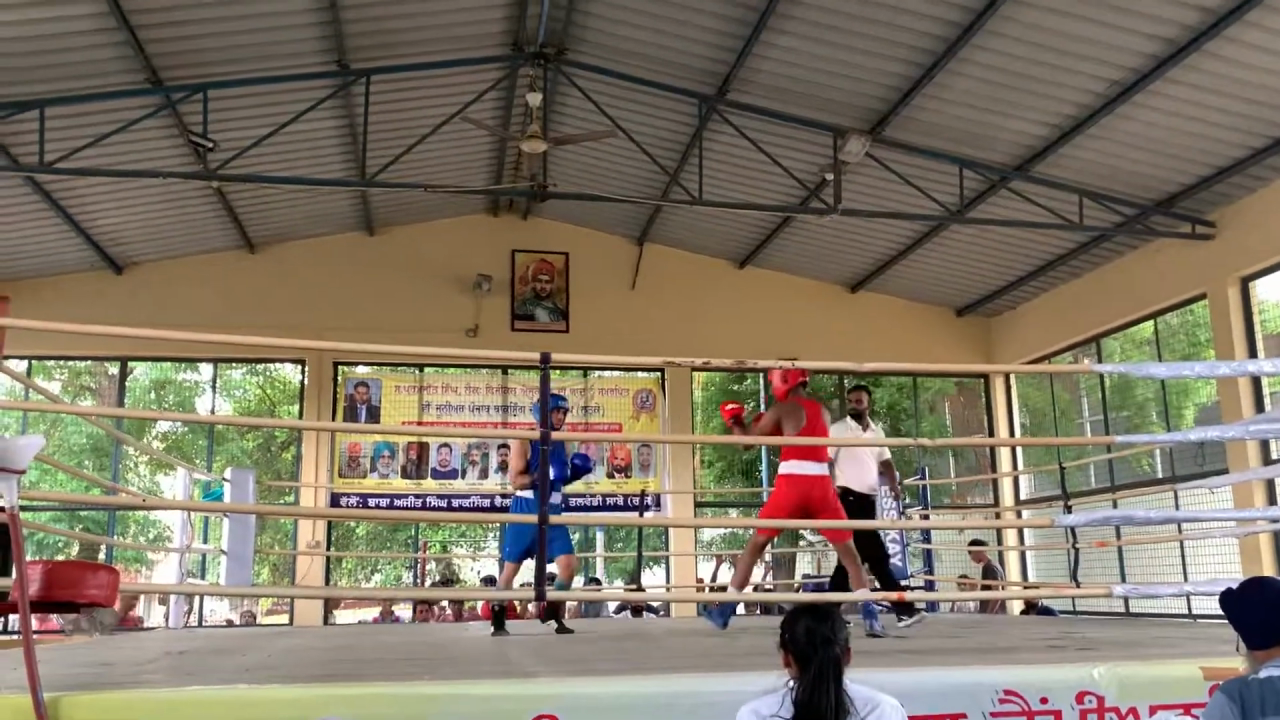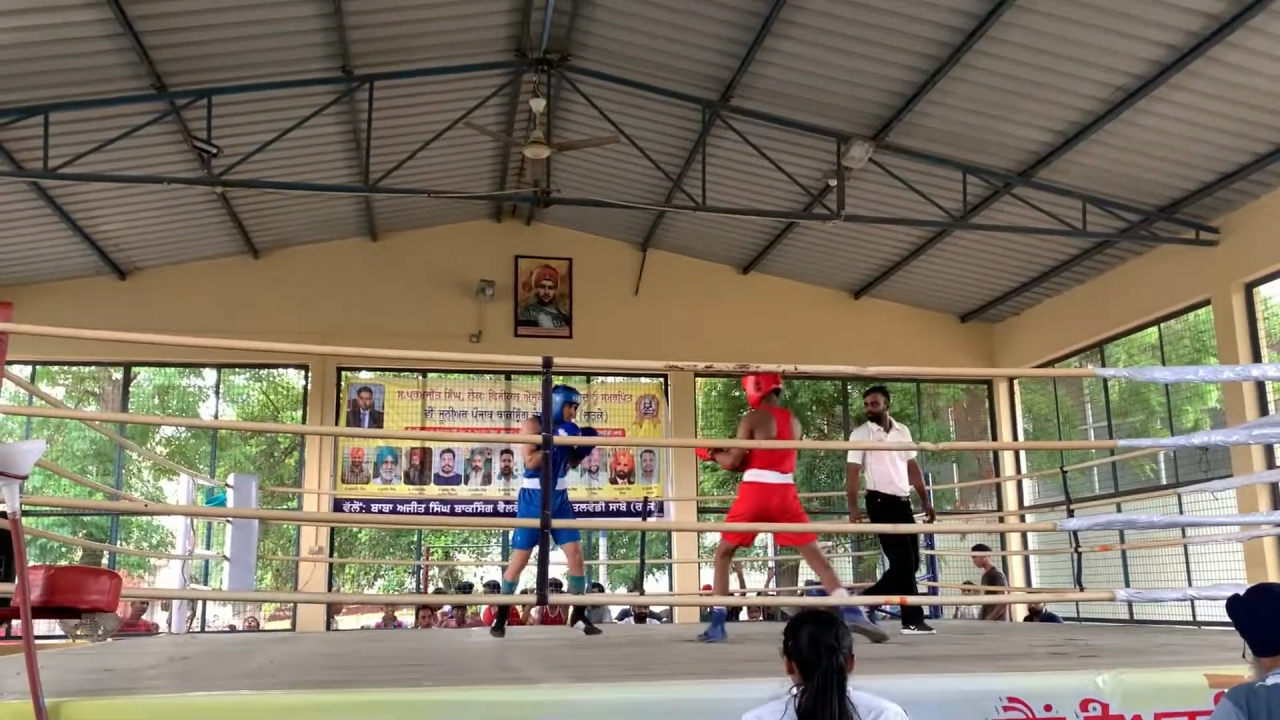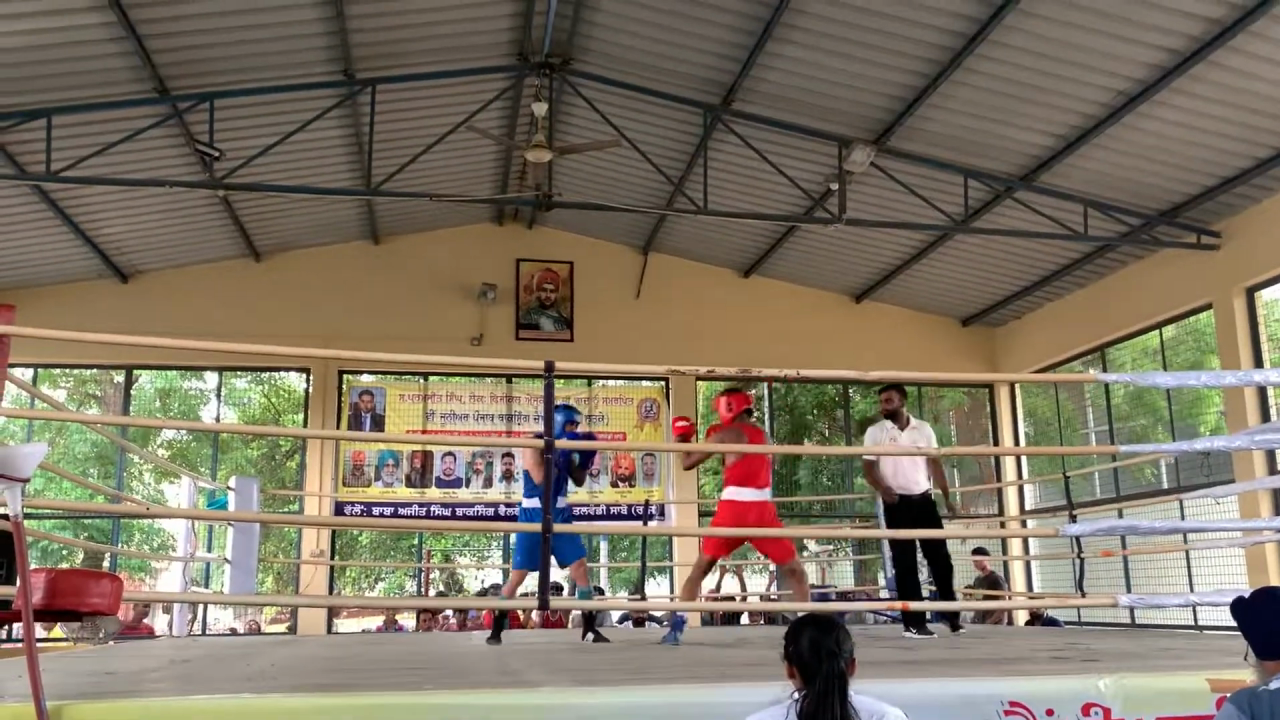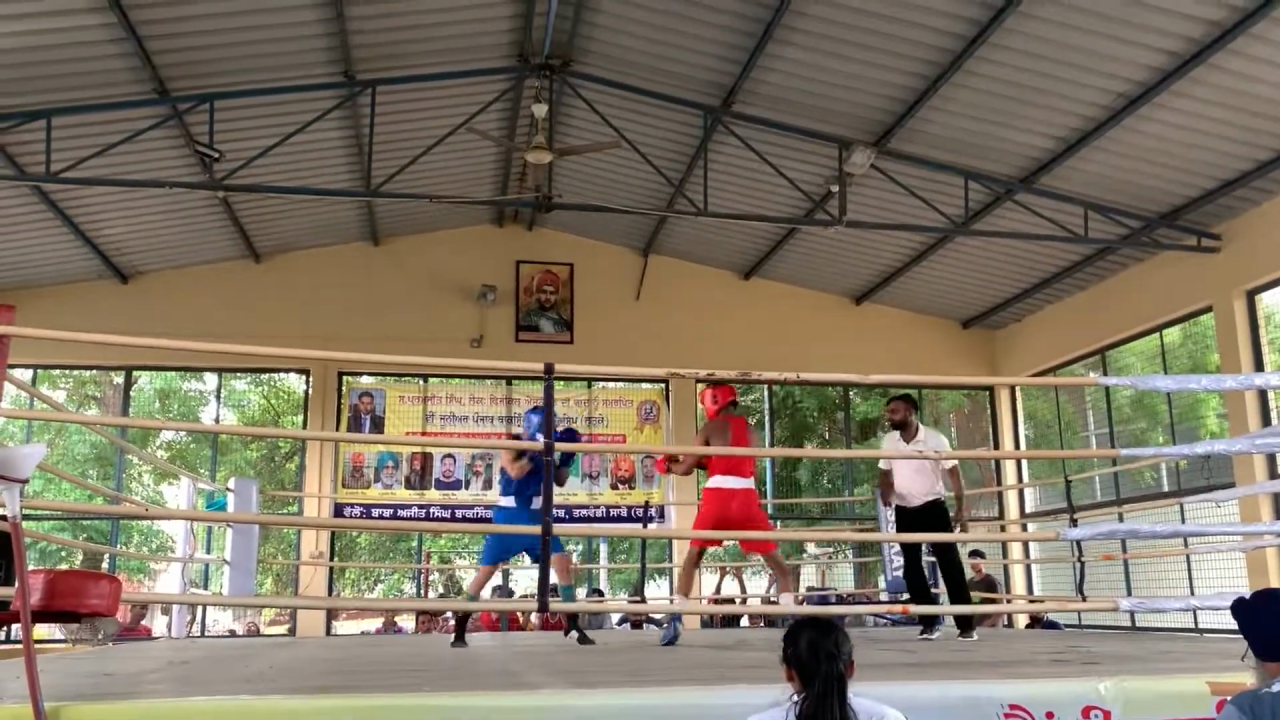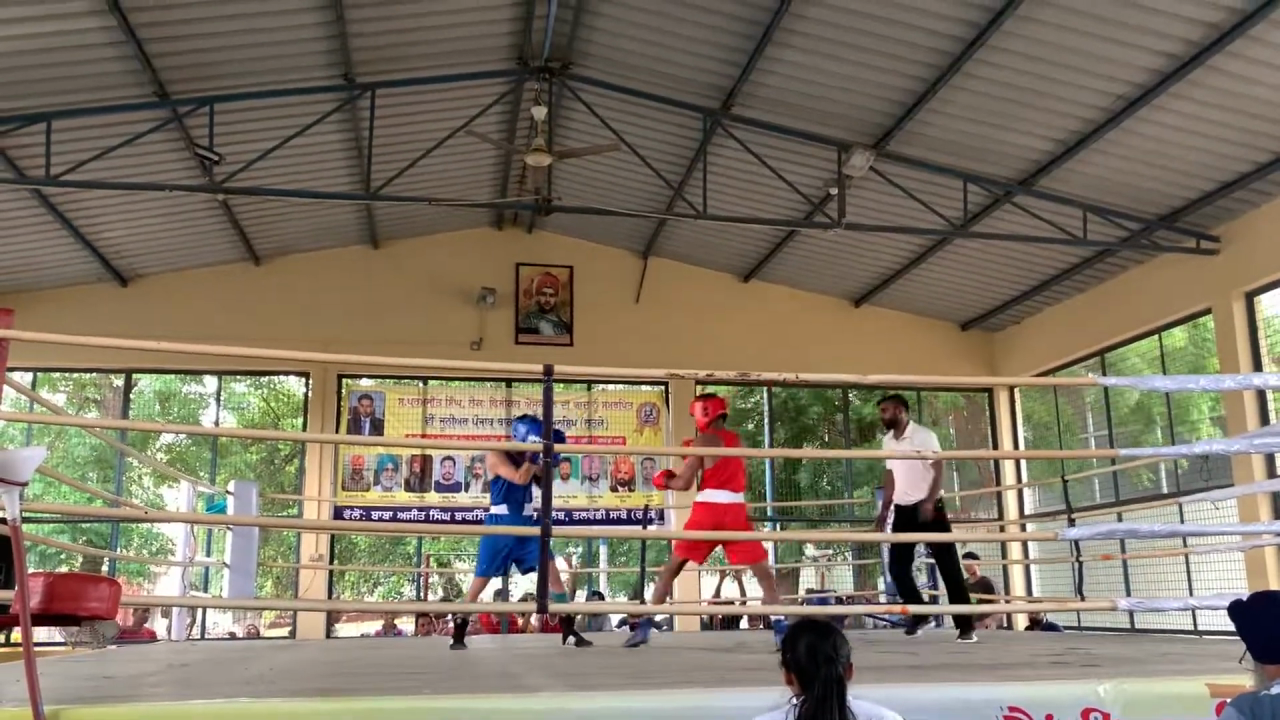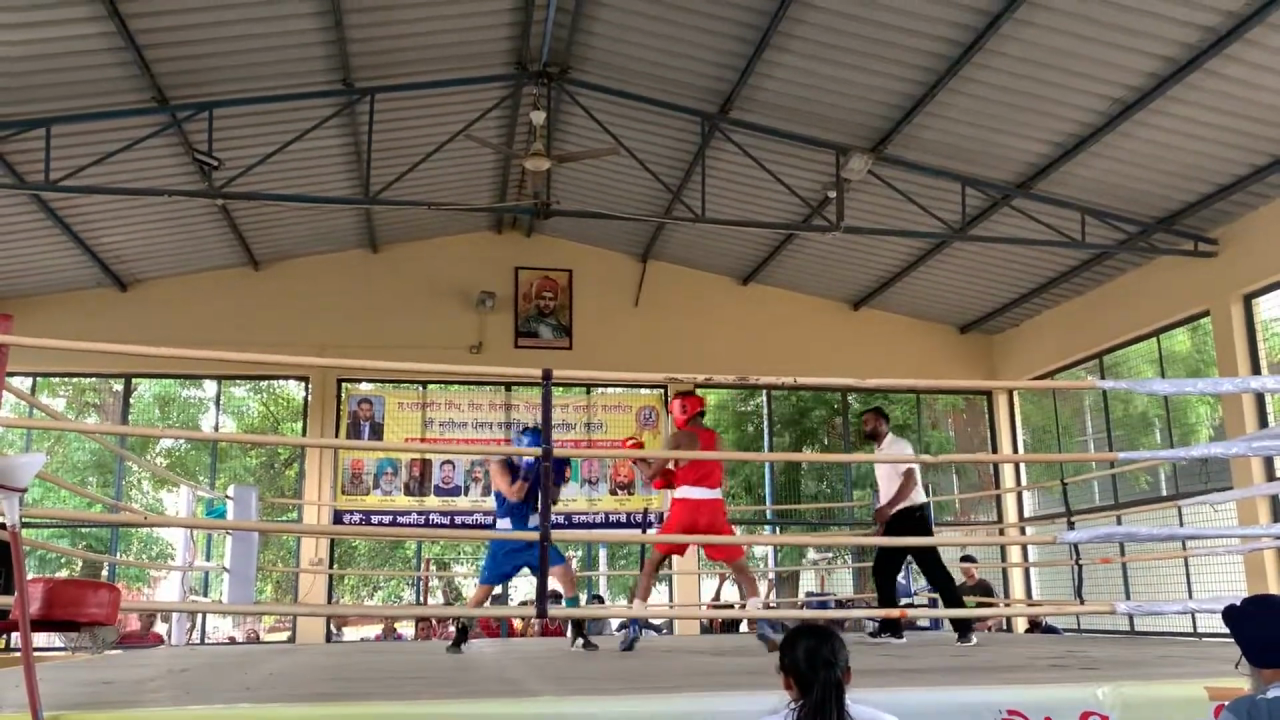
dt=0.2s
person 1, frame 1
left shoulder: (782, 408)
right shoulder: (822, 410)
left elbow: (749, 439)
left wrist: (733, 422)
left hip: (791, 485)
right hip: (821, 485)
left knee: (754, 547)
right knee: (848, 553)
left ankle: (724, 610)
right ankle: (870, 617)
person 1, frame 2
left shoulder: (753, 417)
right shoulder: (794, 422)
left elbow: (734, 462)
left wrist: (714, 453)
left hip: (753, 492)
right hip: (784, 494)
left knee: (723, 555)
right knee: (816, 558)
left ankle: (718, 623)
right ankle: (852, 614)
person 1, frame 3
left shoulder: (725, 434)
right shoulder: (764, 437)
left elbow: (687, 463)
left wrist: (682, 438)
left hip: (732, 510)
right hip: (762, 511)
left knee: (701, 569)
right knee: (796, 573)
left ankle: (676, 627)
person 1, frame 4
left shoulder: (710, 428)
right shoulder: (750, 430)
left elbow: (685, 468)
left wrist: (667, 464)
left hip: (716, 498)
right hip: (745, 500)
left knee: (692, 560)
right knee: (779, 565)
left ankle: (675, 622)
person 1, frame 5
left shoulder: (703, 441)
right shoulder: (739, 441)
left elbow: (683, 483)
left wrist: (665, 480)
left hip: (706, 512)
right hip: (735, 513)
left knee: (671, 569)
right knee: (765, 575)
left ankle: (644, 626)
right ankle: (781, 631)
person 1, frame 6
left shoulder: (678, 437)
right shoulder: (716, 439)
left elbow: (651, 474)
left wrist: (636, 455)
left hip: (685, 508)
right hip: (714, 511)
left knee: (651, 565)
right knee: (742, 571)
left ankle: (634, 626)
right ankle: (762, 623)
person 2, frame 1
left shoulder: (877, 433)
right shoulder: (838, 430)
left elbow: (886, 464)
left wrist: (894, 484)
left hip: (868, 500)
right hip: (850, 497)
left knee: (855, 556)
right knee: (877, 553)
right ankle: (902, 609)
person 2, frame 2
left shoulder: (903, 431)
right shoulder: (860, 435)
left elbow: (912, 467)
right elbow: (852, 472)
left wrist: (925, 500)
right wrist: (853, 507)
left hip: (903, 501)
right hip: (881, 501)
left knee: (911, 560)
right knee: (903, 559)
right ankle: (912, 618)
person 2, frame 3
left shoulder: (923, 429)
right shoulder: (875, 432)
left elbow: (934, 463)
right elbow: (868, 468)
left wrist: (947, 496)
right wrist: (882, 490)
left hip: (923, 499)
right hip: (897, 502)
left knee: (940, 557)
right knee: (905, 562)
left ankle: (951, 615)
right ankle: (913, 622)
person 2, frame 4
left shoulder: (935, 439)
right shoulder: (889, 442)
left elbow: (954, 473)
right elbow: (884, 475)
left wrist: (960, 509)
right wrist: (886, 492)
left hip: (934, 508)
right hip: (905, 511)
left knee: (951, 565)
right knee: (912, 567)
left ankle: (966, 624)
right ankle: (930, 621)
person 2, frame 5
left shoulder: (924, 435)
right shoulder: (888, 441)
left elbow: (939, 469)
left wrist: (930, 501)
right wrist: (884, 511)
left hip: (929, 507)
right hip: (903, 511)
left knee: (948, 565)
right knee: (898, 566)
left ankle: (965, 626)
right ankle: (919, 614)
person 2, frame 6
left shoulder: (899, 446)
right shoulder: (878, 452)
left elbow: (910, 479)
left wrist: (887, 507)
right wrist: (881, 523)
left hip: (912, 515)
right hip: (894, 519)
left knee: (935, 572)
right knee: (882, 572)
left ankle: (964, 628)
right ankle: (891, 627)
person 3, frame 1
left shoulder: (560, 442)
right shoulder: (524, 441)
right elbow: (515, 480)
left wrist: (576, 472)
right wrist: (540, 476)
left hip: (552, 511)
right hip: (526, 509)
left knee: (568, 566)
right knee: (511, 568)
left ankle: (553, 613)
right ankle: (497, 621)
person 3, frame 2
left shoulder: (565, 428)
right shoulder: (533, 425)
left elbow: (572, 462)
right elbow: (530, 462)
left wrist: (583, 448)
right wrist: (554, 444)
left hip: (560, 499)
right hip: (533, 499)
left knee: (575, 553)
right knee: (520, 557)
left ankle: (579, 616)
right ankle: (500, 618)
person 3, frame 3
left shoulder: (564, 447)
right shoulder: (534, 445)
left elbow: (579, 480)
right elbow: (540, 479)
left wrist: (586, 458)
right wrist: (559, 457)
left hip: (560, 516)
right hip: (533, 517)
left knee: (580, 569)
right knee: (518, 575)
left ankle: (589, 628)
right ankle: (496, 628)
person 3, frame 4
right shoulder: (512, 445)
left elbow: (560, 481)
right elbow: (515, 472)
left wrist: (566, 455)
right wrist: (536, 450)
left hip: (533, 516)
right hip: (507, 516)
left knee: (563, 563)
right knee: (485, 572)
left ankle: (572, 626)
right ankle: (459, 630)
person 3, frame 5
left shoulder: (527, 456)
right shoulder: (496, 455)
left elbow: (546, 484)
right elbow: (520, 479)
left wrist: (553, 457)
right wrist: (533, 452)
left hip: (527, 524)
right hip: (500, 526)
left knee: (552, 573)
right knee: (480, 582)
left ankle: (569, 631)
right ankle: (458, 635)
person 3, frame 6
left shoulder: (535, 467)
right shoulder: (499, 466)
left elbow: (552, 500)
right elbow: (514, 496)
left wrist: (558, 474)
right wrist: (528, 470)
right hip: (507, 537)
left knee: (567, 575)
right knee: (484, 590)
left ankle: (579, 634)
right ankle: (459, 638)
